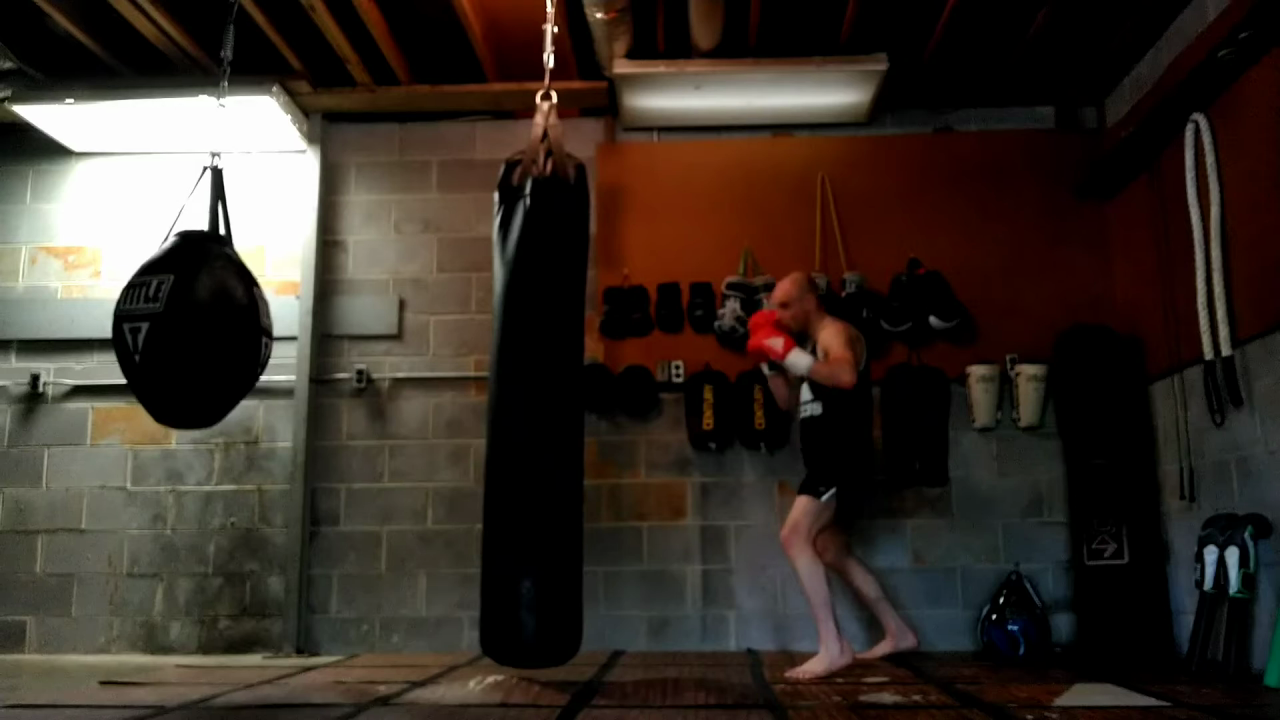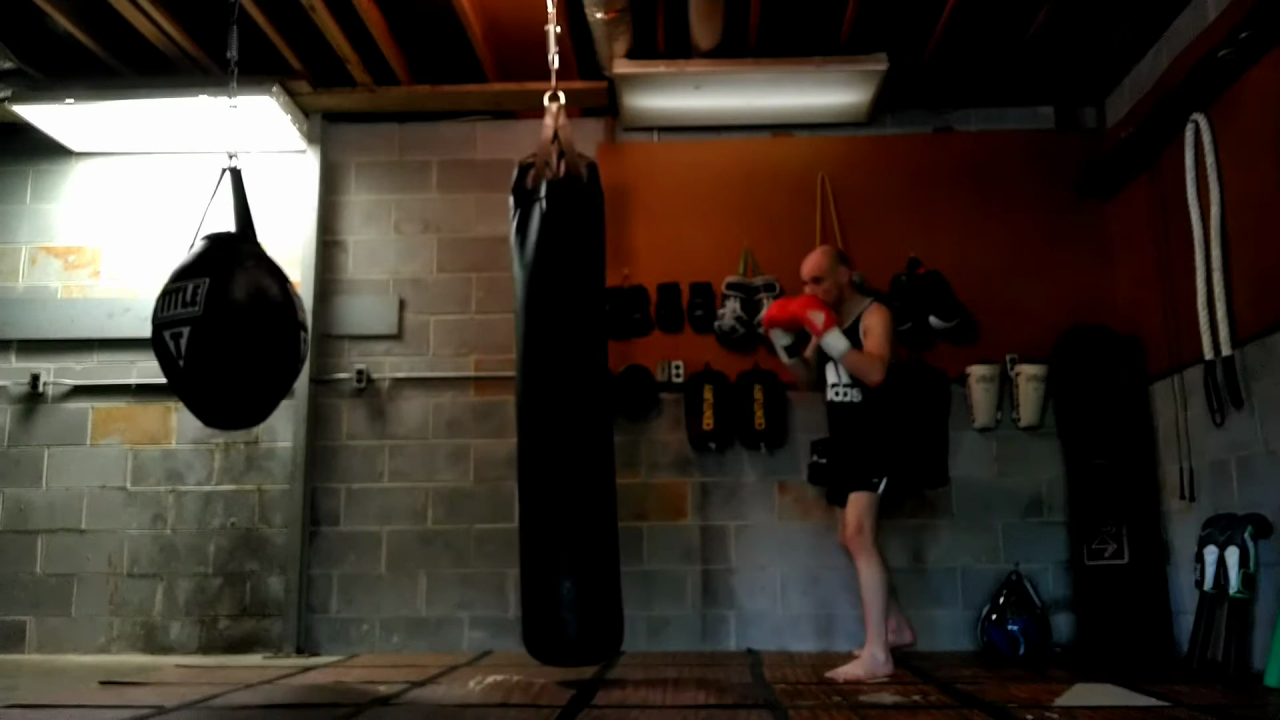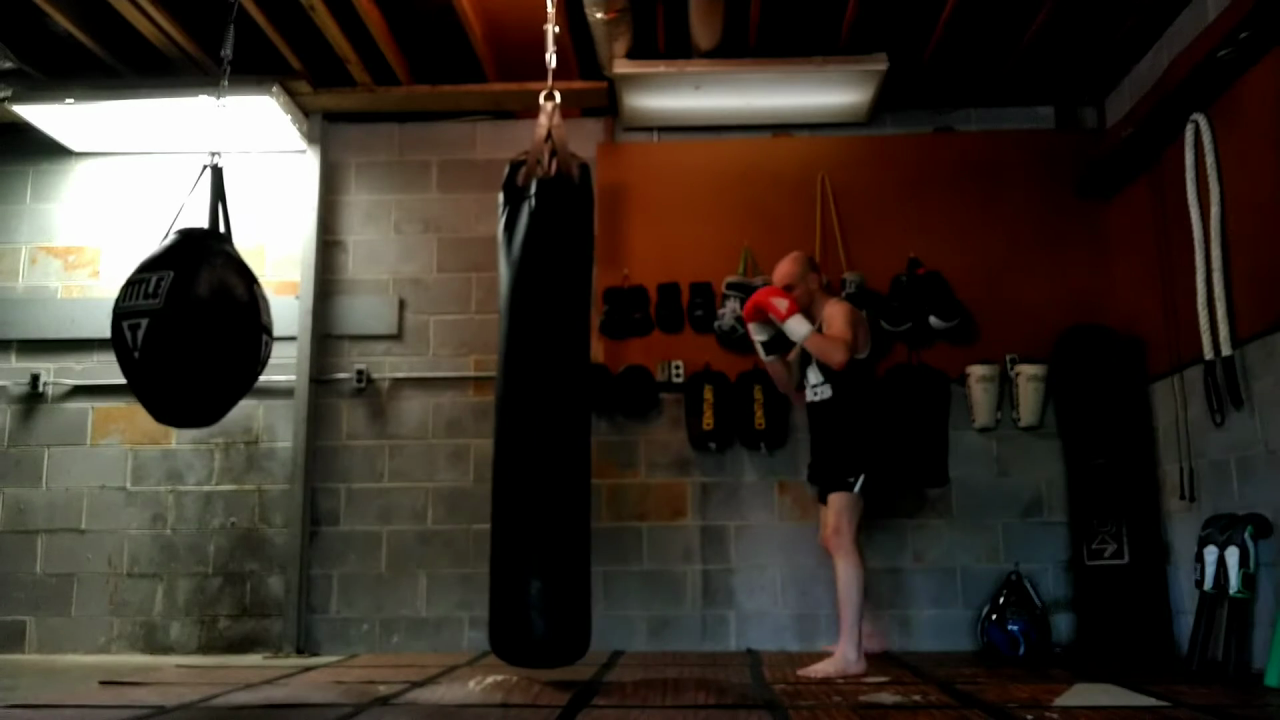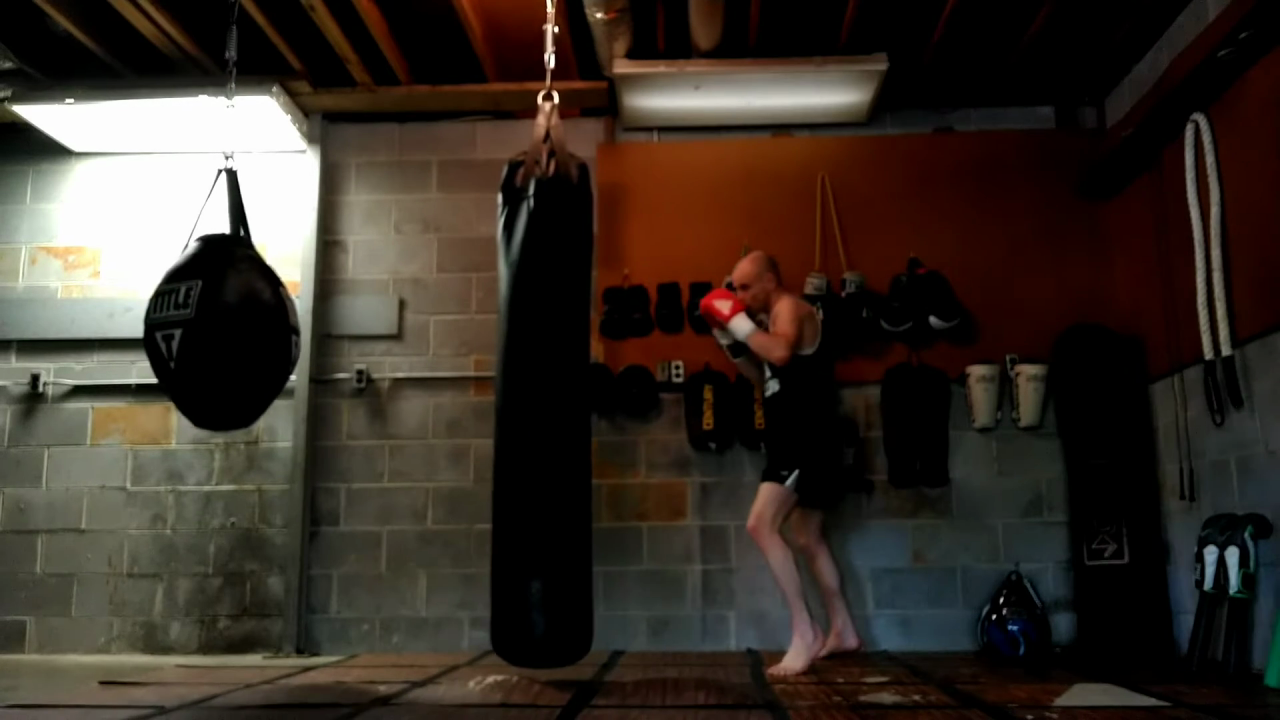
dt=1s
person 1, frame 1
left shoulder: (835, 332)
right shoulder: (810, 344)
left elbow: (846, 376)
right elbow: (788, 401)
left wrist: (788, 353)
right wrist: (770, 357)
left hip: (841, 458)
right hip: (825, 461)
left knee: (794, 536)
right knee: (832, 553)
left ankle: (832, 646)
right ankle: (897, 631)
person 1, frame 2
left shoulder: (874, 315)
right shoulder: (825, 320)
left elbow: (876, 373)
right elbow: (806, 374)
left wrist: (827, 333)
right wrist: (784, 337)
left hip: (872, 441)
right hip: (844, 444)
left knee: (857, 535)
right knee: (853, 540)
left ankle: (876, 656)
right ankle: (895, 625)
person 1, frame 3
left shoulder: (839, 312)
right shoulder: (804, 326)
left elbow: (839, 357)
right elbow: (789, 381)
left wrist: (789, 318)
right wrist: (761, 331)
left hip: (852, 442)
right hip: (829, 446)
left knee: (839, 536)
right knee: (833, 539)
left ankle: (850, 652)
right ankle: (853, 634)
person 1, frame 4
left shoulder: (789, 308)
right shoulder: (773, 317)
left elbow: (780, 353)
right elbow: (762, 376)
left wrist: (735, 319)
right wrist: (728, 338)
left hip: (806, 440)
right hip: (800, 442)
left knee: (762, 525)
right knee: (807, 539)
left ankle: (805, 635)
right ankle: (842, 630)
